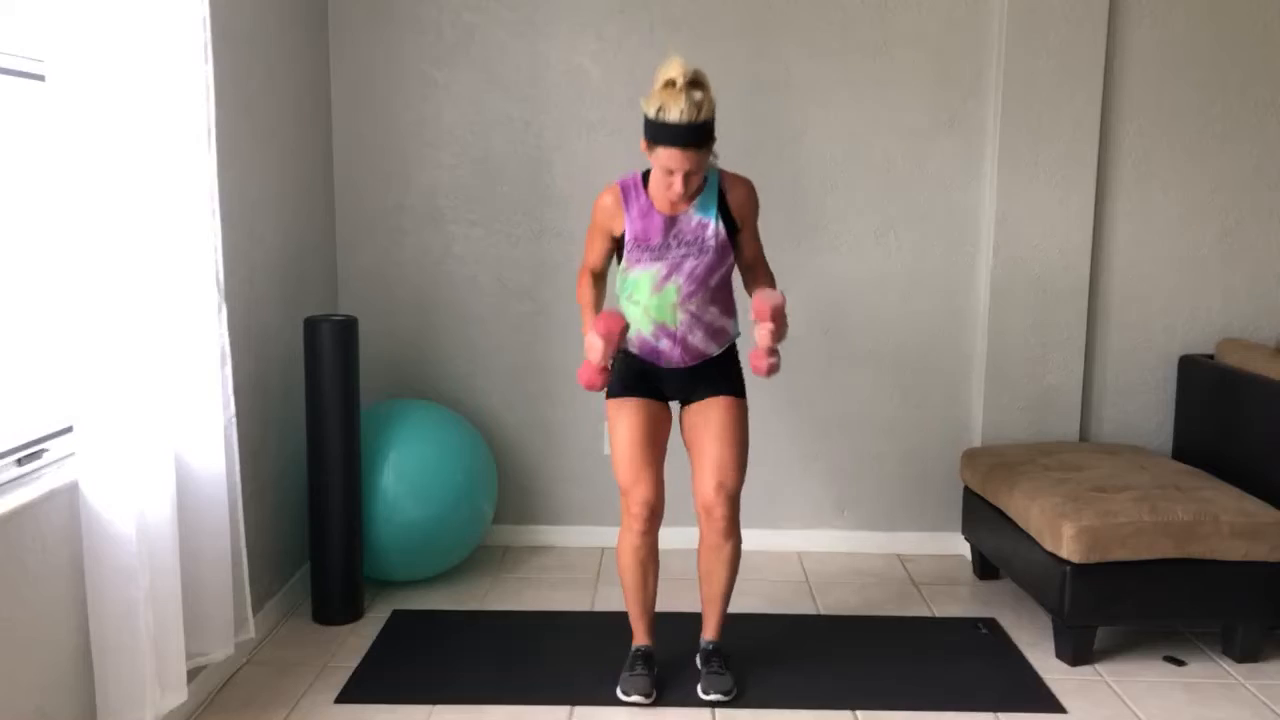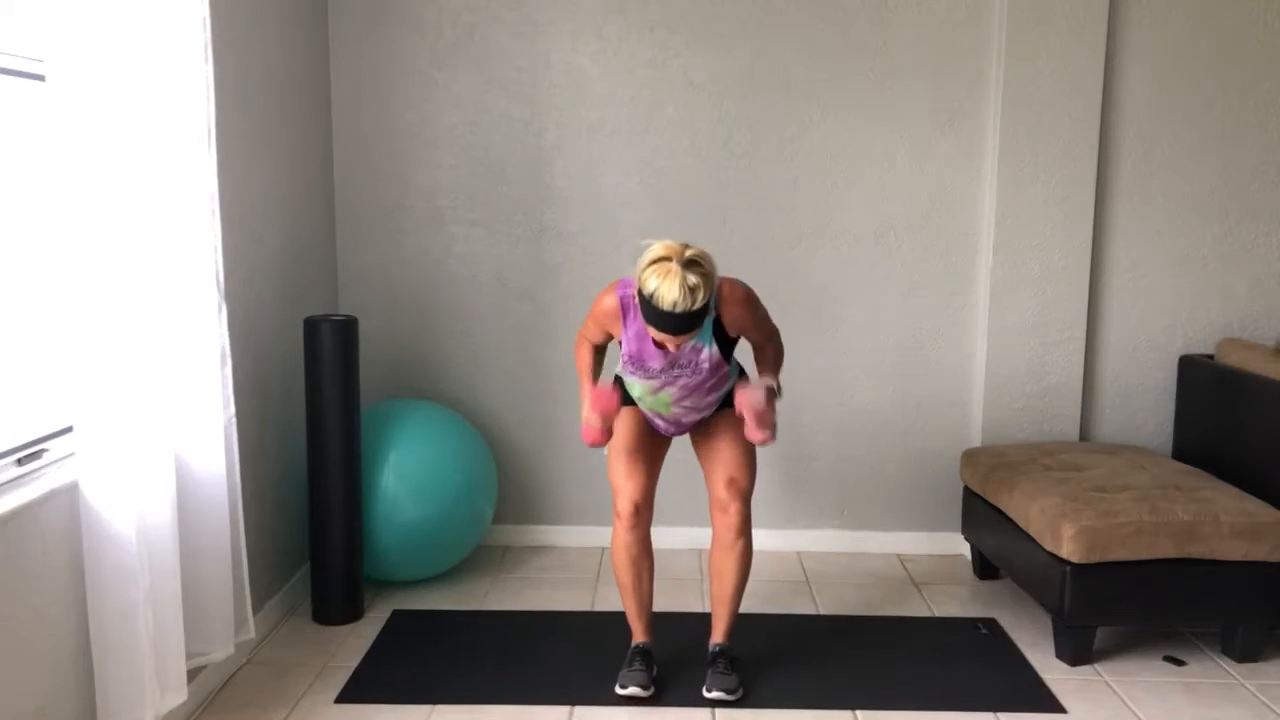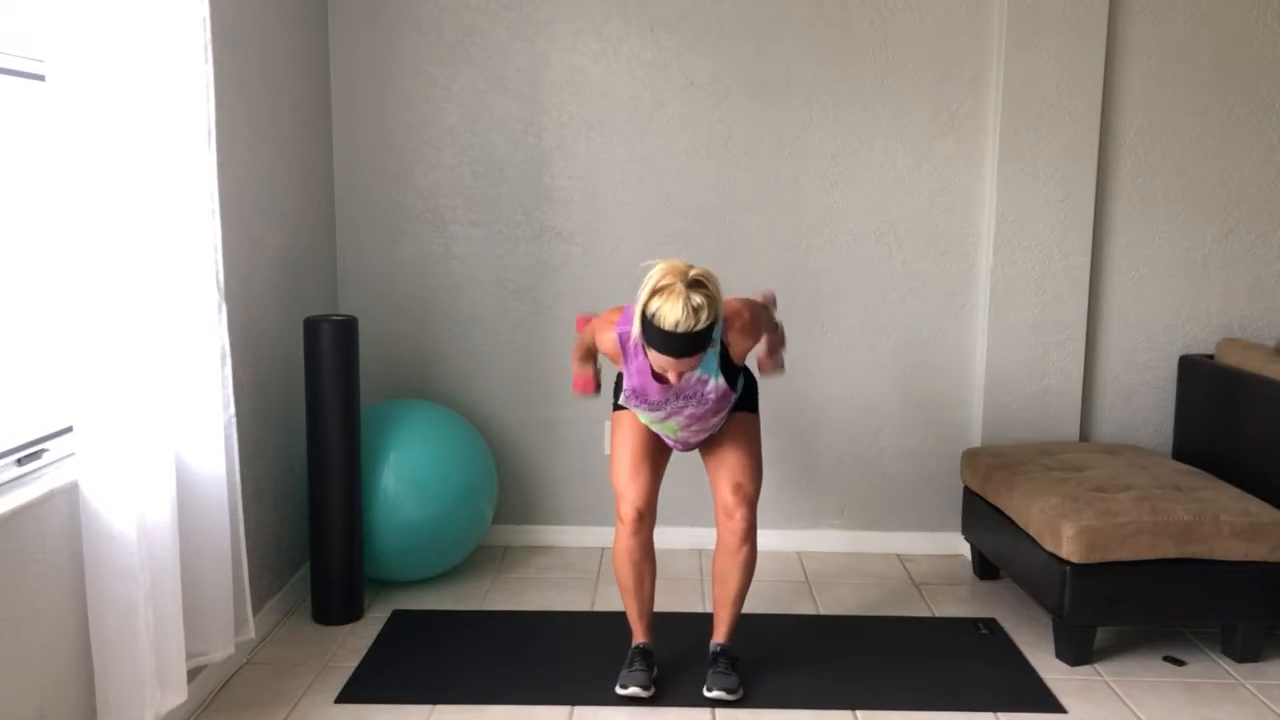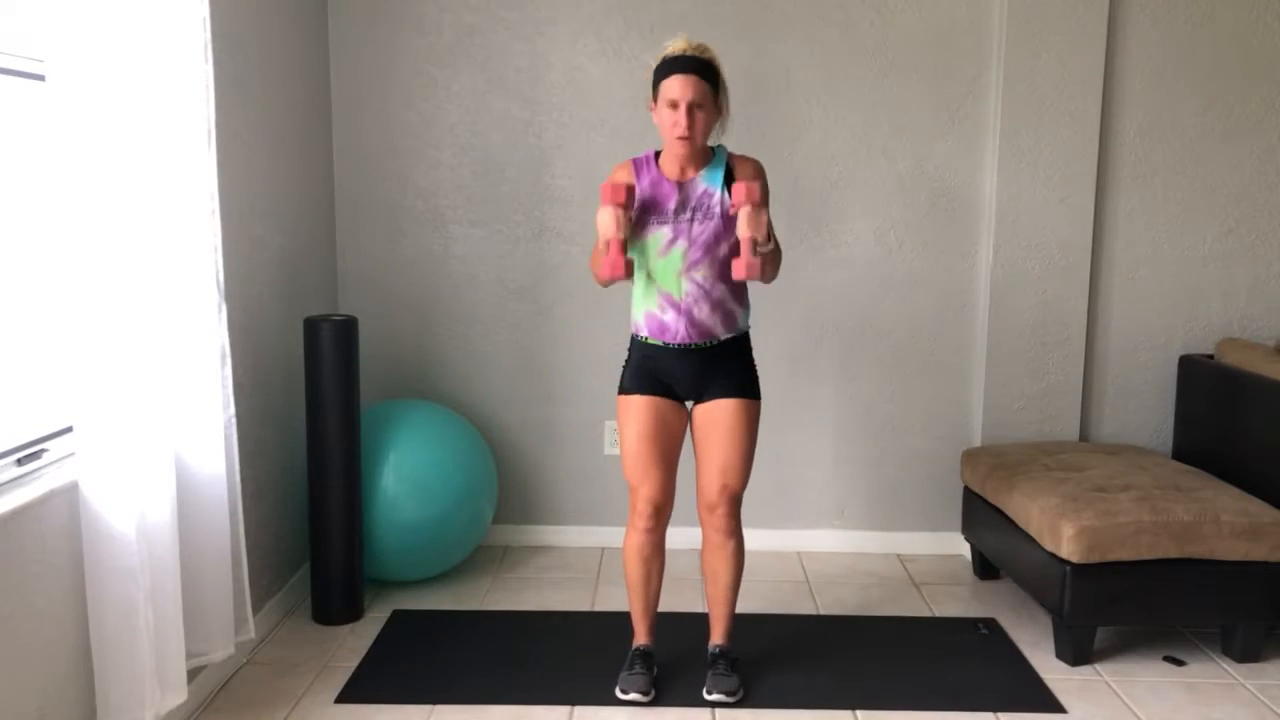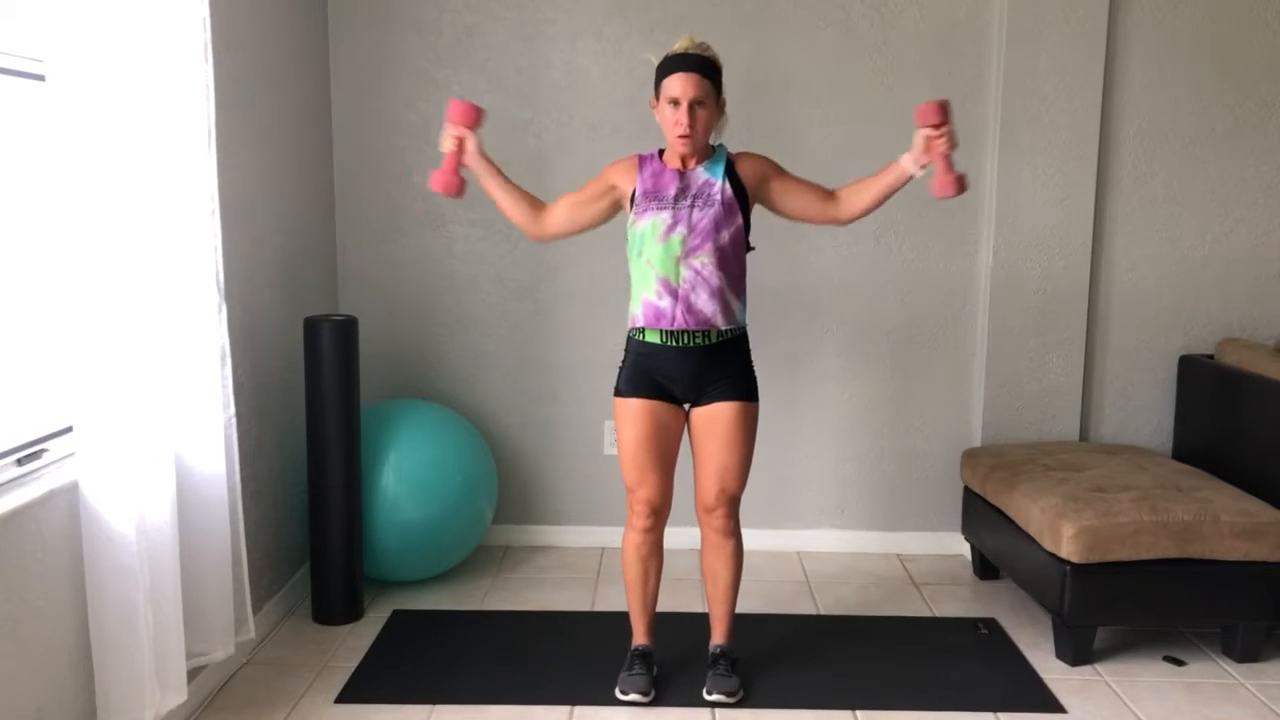
dt=0.7s
person 1, frame 1
left shoulder: (735, 195)
right shoulder: (616, 202)
left elbow: (753, 265)
right elbow: (591, 271)
right wrist: (591, 329)
left hip: (712, 366)
right hip: (637, 366)
left knee: (719, 506)
right knee: (640, 508)
left ankle: (710, 645)
right ankle: (641, 648)
person 1, frame 2
left shoulder: (734, 300)
right shoulder: (614, 303)
left elbow: (768, 340)
right elbow: (589, 343)
left wrist: (768, 390)
right wrist: (588, 392)
left hip: (719, 402)
right hip: (640, 401)
left knee: (733, 509)
right knee: (630, 510)
left ankle: (720, 647)
right ankle: (640, 646)
person 1, frame 3
left shoulder: (738, 326)
right shoulder: (614, 334)
left elbow: (766, 308)
right elbow: (585, 330)
left wrist: (774, 344)
right wrist: (583, 364)
left hip: (727, 408)
right hip: (642, 411)
left knee: (738, 515)
right knee: (632, 516)
left ankle: (721, 647)
right ankle: (641, 646)
person 1, frame 4
left shoulder: (742, 173)
right shoulder: (630, 177)
left elbow: (768, 273)
right elbow: (604, 276)
left wrist: (760, 238)
right wrist: (606, 237)
left hip: (725, 362)
right hip: (651, 361)
left knee: (720, 509)
right knee: (647, 509)
left ankle: (720, 648)
right ankle: (642, 646)
person 1, frame 5
left shoulder: (746, 172)
right shoulder: (629, 175)
left elbow: (835, 209)
right elbow: (540, 224)
left wrist: (908, 165)
right wrist: (476, 162)
left hip: (722, 362)
right hip: (648, 360)
left knee: (719, 511)
right knee: (644, 510)
left ankle: (720, 649)
right ankle: (640, 648)
